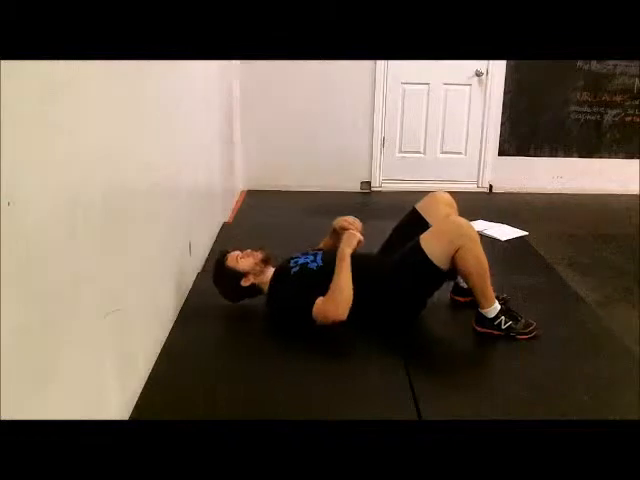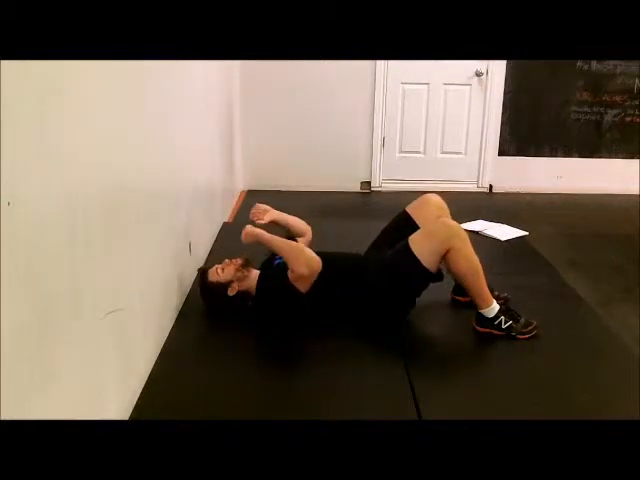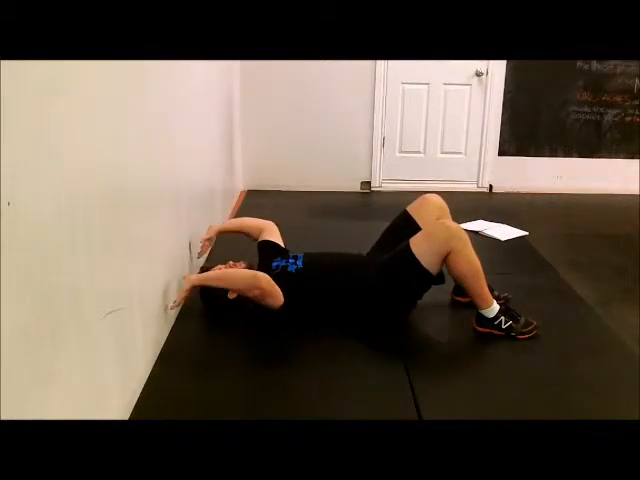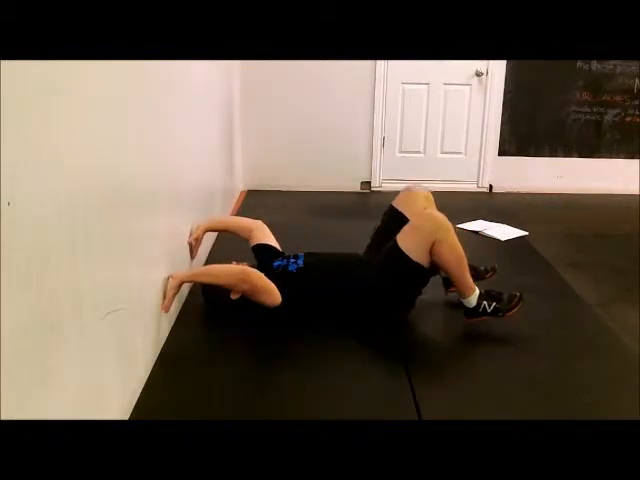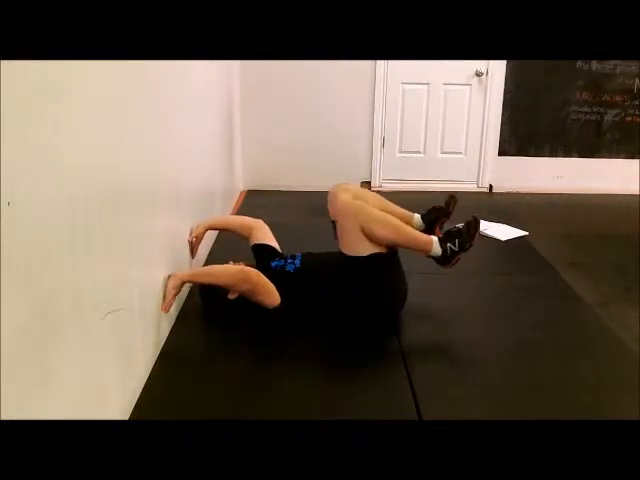
dt=0.7s
person 1, frame 1
left shoulder: (286, 269)
right shoulder: (284, 297)
right elbow: (337, 312)
left wrist: (339, 231)
right wrist: (345, 249)
left hip: (385, 263)
right hip: (394, 293)
left knee: (441, 201)
right knee: (460, 230)
left ankle: (465, 288)
right ankle: (491, 315)
person 1, frame 2
left shoulder: (269, 266)
right shoulder: (271, 295)
left elbow: (305, 233)
right elbow: (309, 266)
left wrist: (274, 216)
right wrist: (262, 235)
left hip: (371, 263)
right hip: (381, 292)
left knee: (432, 203)
right knee: (449, 231)
left ankle: (467, 287)
right ankle: (491, 315)
person 1, frame 3
left shoulder: (271, 263)
right shoulder: (269, 296)
left elbow: (266, 226)
right elbow: (257, 282)
left wrist: (218, 228)
right wrist: (194, 280)
left hip: (373, 265)
right hip: (381, 293)
left knee: (432, 203)
right knee: (448, 231)
left ankle: (467, 288)
right ankle: (491, 315)
person 1, frame 4
left shoulder: (269, 264)
right shoulder: (267, 291)
left elbow: (255, 225)
right elbow: (244, 275)
left wrist: (205, 226)
right wrist: (181, 277)
left hip: (371, 264)
right hip: (382, 292)
left knee: (417, 198)
right knee: (433, 222)
left ankle: (455, 274)
right ankle: (474, 301)
person 1, frame 5
left shoulder: (268, 264)
right shoulder: (267, 297)
left elbow: (255, 226)
right elbow: (245, 276)
left wrist: (204, 226)
right wrist: (181, 277)
left hip: (374, 277)
right hip: (380, 292)
left knee: (341, 194)
right knee: (348, 207)
left ankle: (422, 224)
right ankle: (440, 248)
